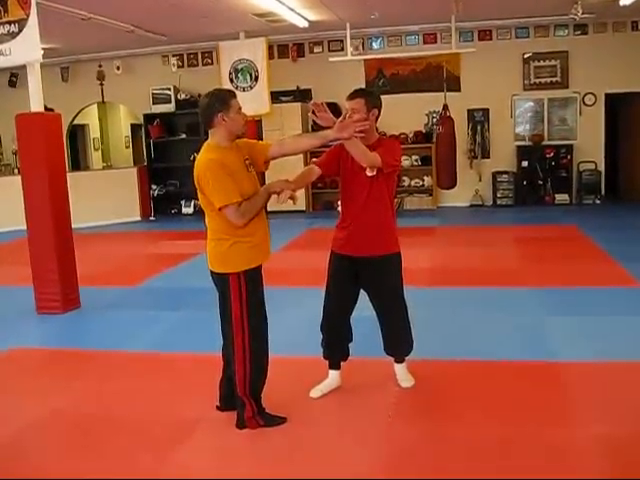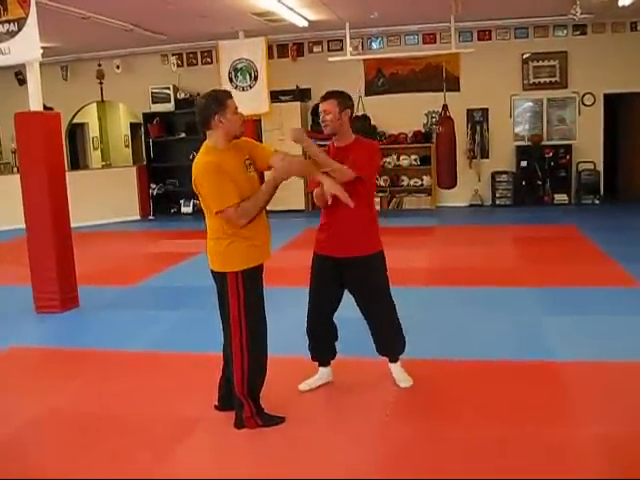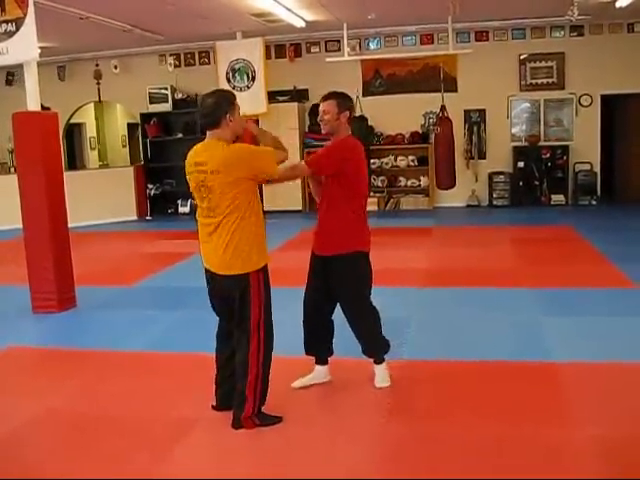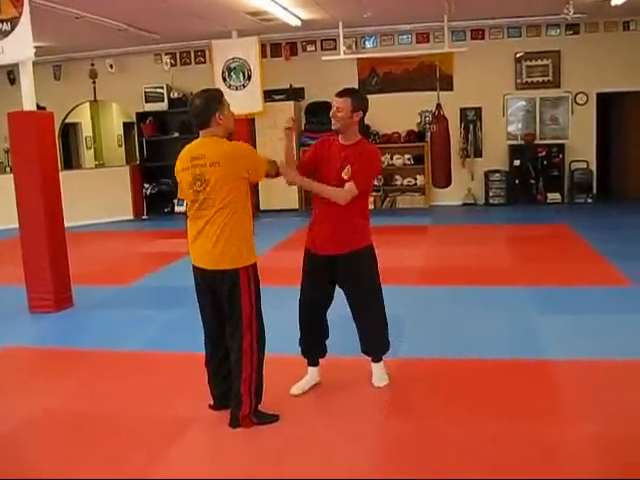
dt=0.5s
person 1, frame 1
left shoulder: (241, 149)
right shoulder: (211, 163)
left elbow: (285, 145)
right elbow: (239, 215)
left wrist: (332, 135)
right wrist: (269, 189)
left hip: (244, 259)
right hip: (234, 262)
left knee: (239, 333)
right knee: (248, 336)
left ankle: (230, 397)
right ankle: (250, 411)
person 1, frame 2
left shoulder: (243, 146)
right shoulder: (209, 164)
left elbow: (287, 162)
right elbow: (240, 216)
left wrist: (324, 180)
right wrist: (275, 179)
left hip: (245, 257)
right hip: (233, 262)
left knee: (240, 331)
right knee: (246, 334)
left ankle: (229, 396)
right ankle: (247, 411)
person 1, frame 3
left shoulder: (195, 156)
right shoulder: (238, 155)
right elbow: (280, 154)
right wrist: (257, 131)
left hip: (215, 262)
right hip: (244, 262)
left knee: (230, 330)
right knee: (255, 335)
left ankle: (225, 396)
right ankle: (248, 412)
person 1, frame 4
left shoulder: (186, 157)
right shoulder: (237, 152)
right elbow: (270, 169)
right wrist: (270, 164)
left hip: (202, 259)
right hip: (234, 259)
left knee: (216, 331)
right knee: (246, 334)
left ankle: (222, 395)
right ankle: (245, 410)
person 2, frame 1
left shoulder: (390, 148)
right shoulder: (340, 150)
left elbow: (368, 160)
right elbow: (314, 170)
left wrist: (334, 127)
right wrist: (290, 186)
left hip: (382, 249)
right hip: (344, 247)
left knee: (392, 310)
right knee: (334, 313)
left ankle: (400, 365)
right ankle: (334, 373)
person 2, frame 2
left shoulder: (367, 149)
right shoulder: (326, 154)
left elbow: (342, 173)
right elbow: (319, 199)
left wrist: (308, 145)
right wrist: (324, 191)
left hip: (363, 249)
right hip: (326, 247)
left knee: (378, 309)
right knee: (318, 311)
left ankle: (394, 364)
right ankle: (324, 369)
person 2, frame 3
left shoulder: (347, 149)
right shoulder: (333, 152)
left elbow: (299, 169)
right wrist: (314, 179)
left hip: (349, 248)
right hip: (325, 246)
left knee: (358, 308)
right knee: (315, 308)
left ankle: (379, 363)
right ankle: (321, 368)
person 2, frame 4
left shoulder: (368, 153)
right shoulder: (323, 146)
left elbow: (343, 195)
right elbow: (295, 172)
left wrist: (299, 180)
right wrist: (289, 144)
left hip: (354, 247)
right hip: (317, 245)
left knee: (368, 307)
right knee: (310, 307)
left ankle: (377, 363)
right ankle: (312, 370)
